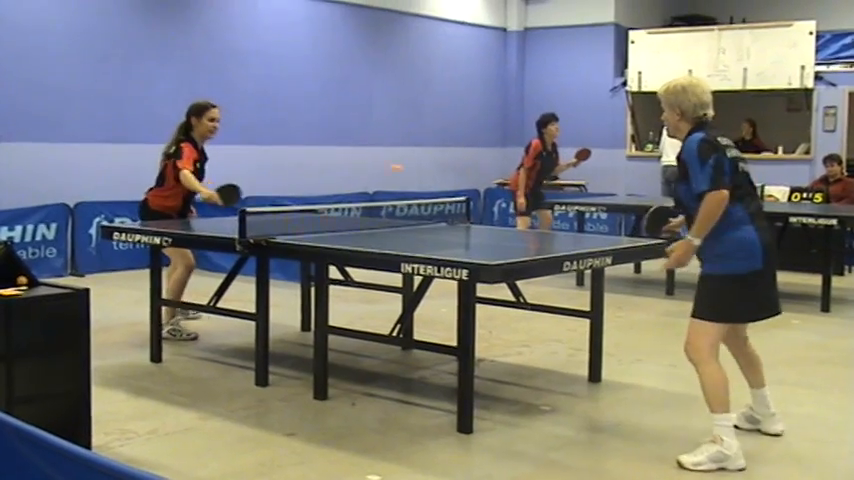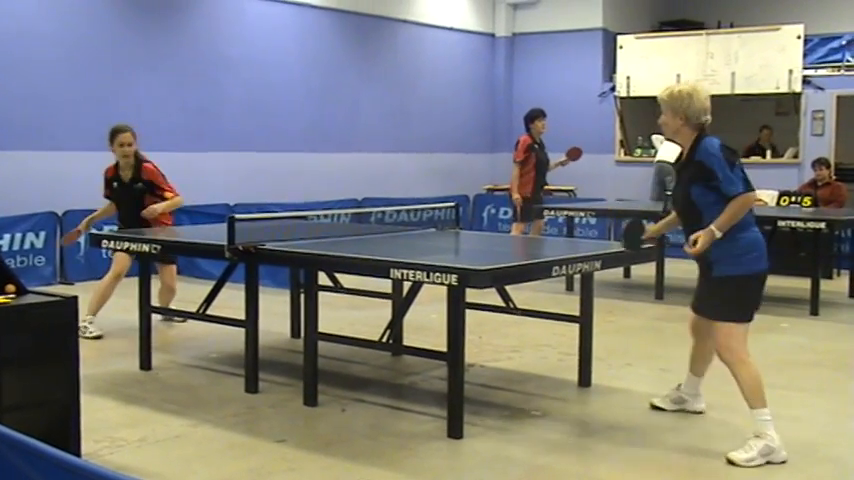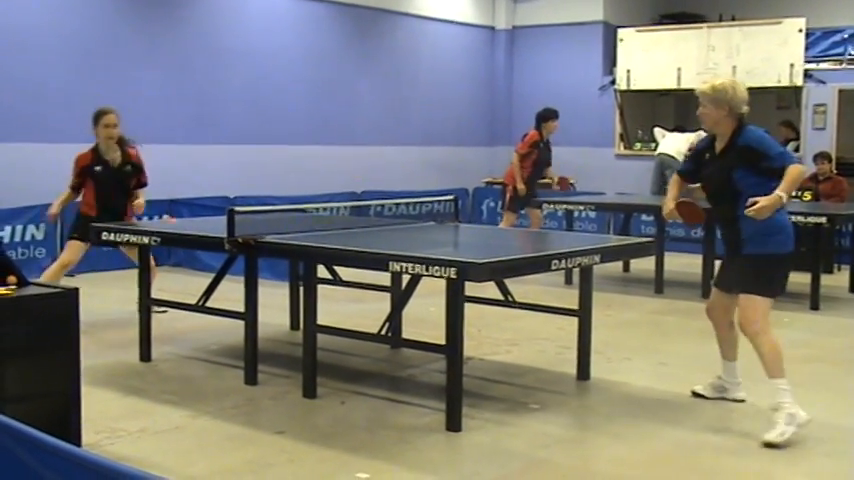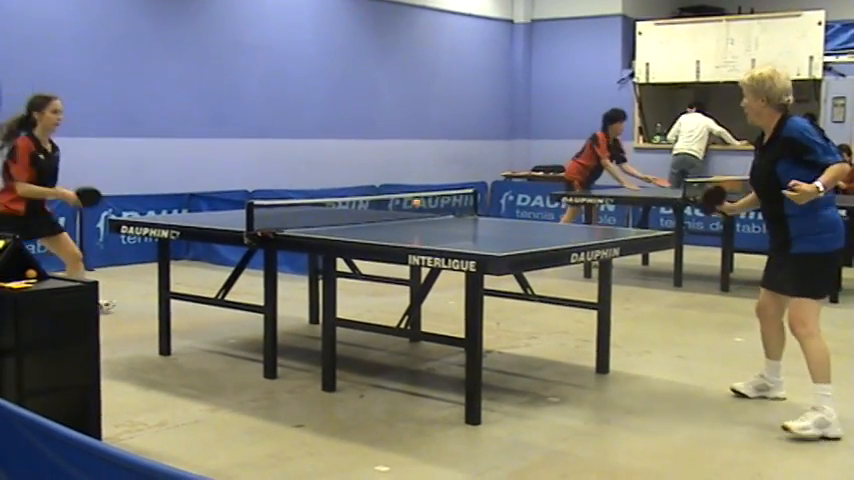
dt=1s
person 1, frame 1
left shoulder: (697, 145)
right shoulder: (713, 143)
left elbow: (718, 195)
left wrist: (691, 241)
right wrist: (685, 222)
left hip: (730, 257)
right hip: (747, 251)
left knee: (699, 349)
right knee: (734, 337)
left ankle: (725, 445)
right ankle: (764, 414)
person 1, frame 2
left shoulder: (711, 151)
right shoulder: (685, 159)
left elbow: (746, 197)
left wrist: (712, 232)
right wrist: (659, 228)
left hip: (739, 260)
right hip: (717, 262)
left knee: (730, 348)
right knee: (701, 328)
left ankle: (767, 438)
right ankle: (689, 394)
person 1, frame 3
left shoulder: (751, 139)
right shoulder: (707, 147)
left elbow: (795, 167)
right elbow: (681, 177)
left wrist: (778, 197)
right wrist: (670, 201)
left hip: (767, 242)
right hip: (739, 243)
left knee: (752, 322)
right knee: (717, 310)
left ankle: (787, 408)
right ankle: (729, 382)
person 1, frame 4
left shoulder: (797, 130)
right shoulder: (764, 142)
left elbow: (839, 164)
left wrist: (816, 188)
right wrist: (735, 207)
left hip: (815, 238)
right hip: (787, 240)
left knee: (801, 323)
right knee: (767, 309)
left ankle: (825, 413)
right ankle: (771, 381)
person 2, frame 1
left shoulder: (196, 149)
right shoulder: (185, 149)
right elbow: (184, 176)
left wrist: (186, 205)
right wrist: (204, 191)
left hip: (169, 212)
right hip: (157, 214)
left knee: (180, 261)
right knee: (186, 263)
left ankle: (173, 308)
right ankle: (169, 324)
person 2, frame 2
left shoulder: (149, 171)
right shoulder: (110, 174)
left elbow: (177, 200)
left wrist: (161, 207)
right wrist: (90, 220)
right hip: (128, 231)
left knee: (170, 286)
right knee: (117, 271)
right ankle: (86, 321)
person 2, frame 3
left shoulder: (132, 157)
right shoulder: (84, 160)
left elbow: (138, 189)
right elbow: (74, 191)
left wrist: (140, 201)
right wrist: (57, 205)
left hip: (122, 220)
right hip: (90, 219)
left knee: (149, 266)
right knee: (65, 262)
person 2, frame 4
left shoulder: (52, 148)
right shoulder: (23, 146)
right elbow: (21, 189)
left wrist: (68, 196)
right wrist: (61, 193)
left hip: (38, 213)
left knee: (75, 256)
